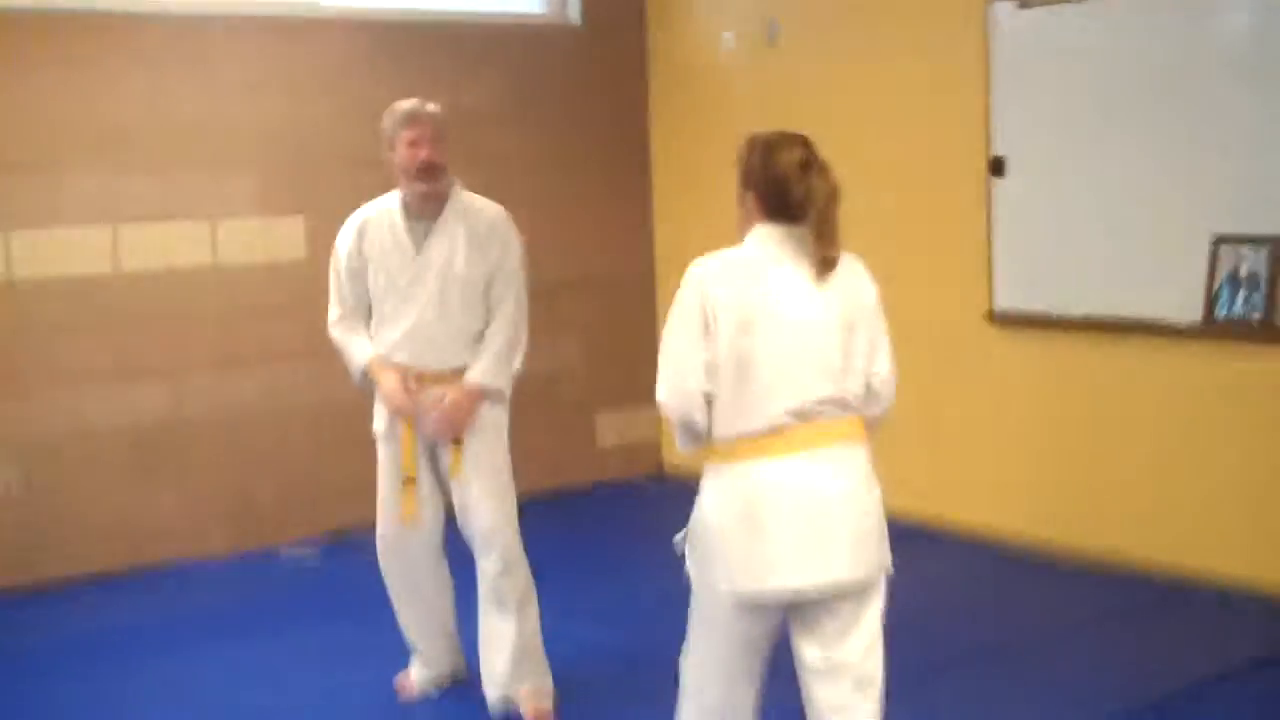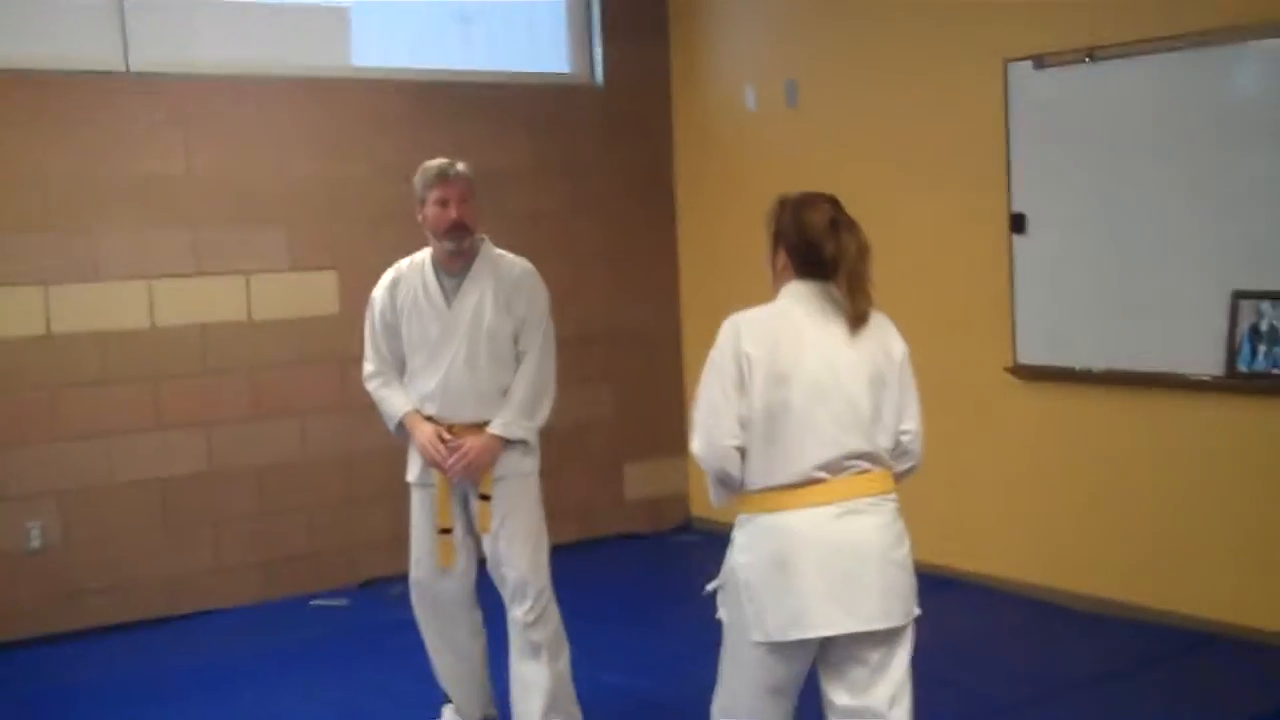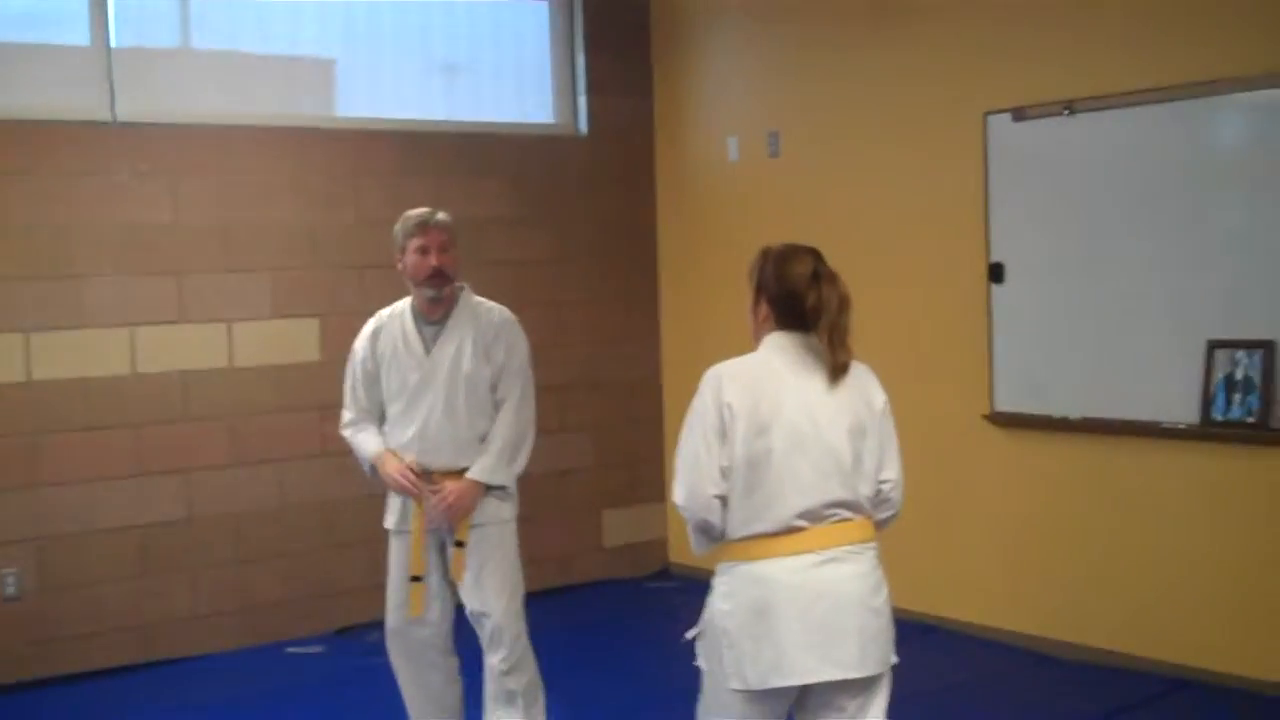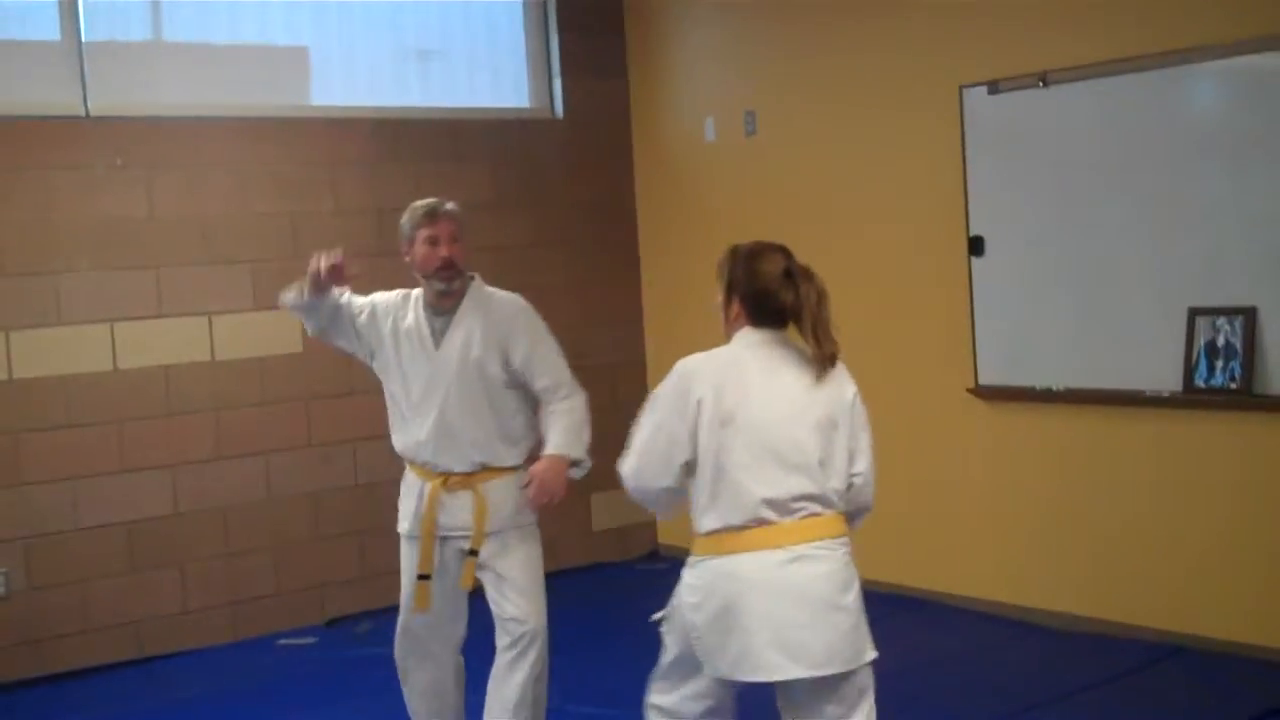
dt=0.5s
person 1, frame 1
left shoulder: (488, 222)
right shoulder: (363, 228)
left elbow: (509, 318)
right elbow: (343, 318)
left wrist: (474, 387)
right wrist: (378, 370)
left hip: (469, 400)
right hip: (401, 404)
left knee: (494, 532)
right knee: (402, 538)
right ankle: (436, 657)
person 1, frame 2
left shoulder: (516, 277)
right shoulder: (396, 285)
left elbow: (536, 370)
right elbow: (380, 372)
left wrist: (495, 437)
right wrist: (415, 424)
left hip: (503, 451)
right hip: (433, 453)
left knee: (526, 583)
right knee: (435, 584)
person 1, frame 3
left shoulder: (496, 324)
right shoulder: (379, 333)
left elbow: (516, 417)
right elbow: (357, 418)
left wrist: (476, 483)
right wrist: (383, 460)
left hip: (481, 497)
right hip: (411, 499)
left knee: (500, 628)
right knee: (411, 630)
person 1, frame 4
left shoulder: (509, 314)
right shoulder: (386, 317)
left elbow: (563, 394)
right elbow: (321, 315)
left wrist: (560, 455)
right wrist: (316, 283)
left hip: (501, 499)
right hip: (428, 500)
left knee: (524, 628)
right knee: (424, 633)
person 2, frame 1
left shoulder: (713, 276)
right shoulder: (852, 276)
left elbow: (683, 400)
right elbow: (878, 391)
left hip: (750, 496)
right hip: (839, 487)
right knee: (845, 672)
person 2, frame 2
left shoulder: (747, 331)
right shoulder: (881, 332)
left elbow: (718, 451)
right elbow: (906, 445)
left wrist: (743, 492)
left hip: (780, 544)
right hip: (870, 538)
person 2, frame 3
left shoulder: (728, 381)
right shoulder: (862, 383)
left elbow: (698, 500)
right elbow: (886, 495)
left hip: (760, 594)
right hip: (849, 585)
person 2, frame 4
left shoulder: (697, 376)
right shoulder: (832, 378)
left elbow: (646, 479)
right elbow: (858, 488)
left wrist: (701, 491)
left hip: (728, 579)
right hip: (819, 575)
